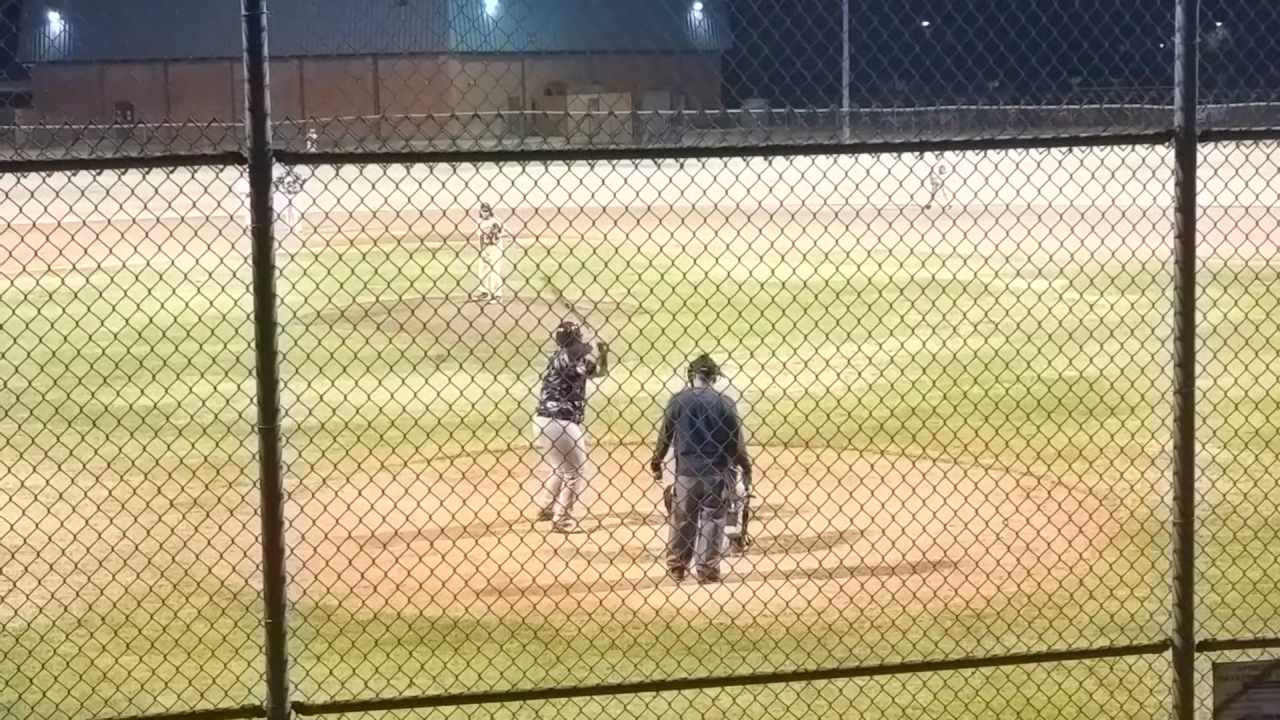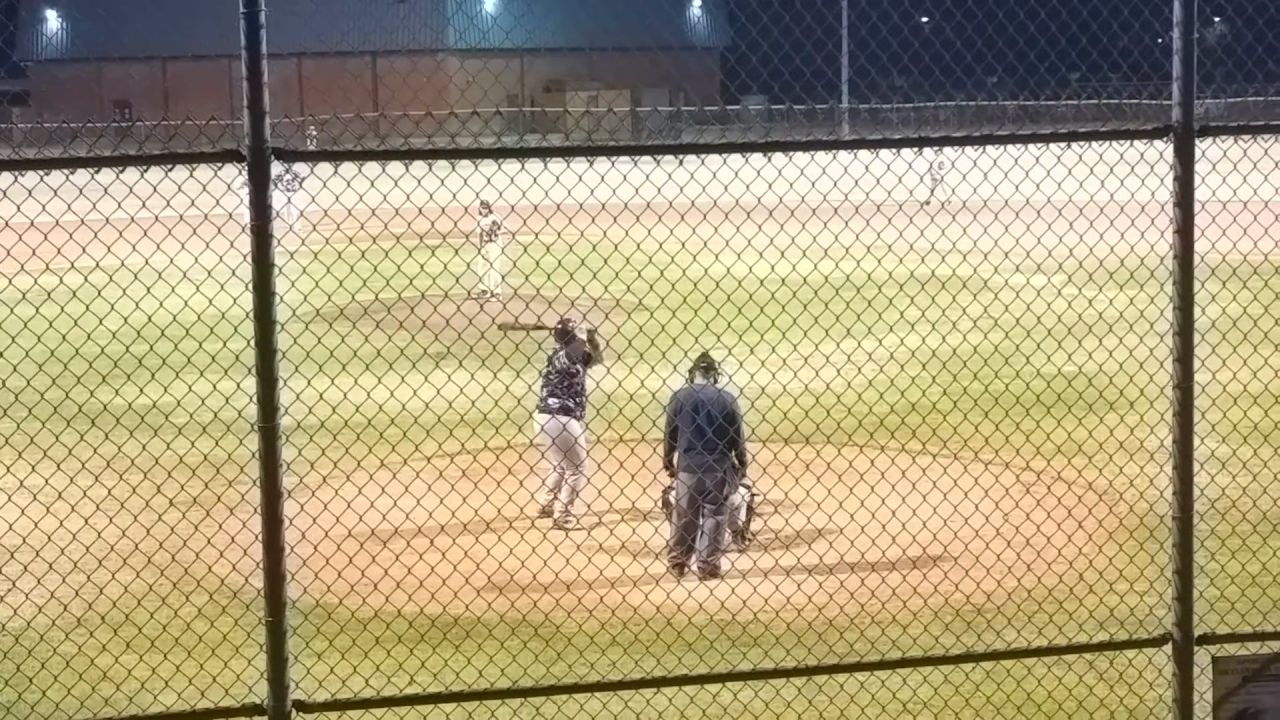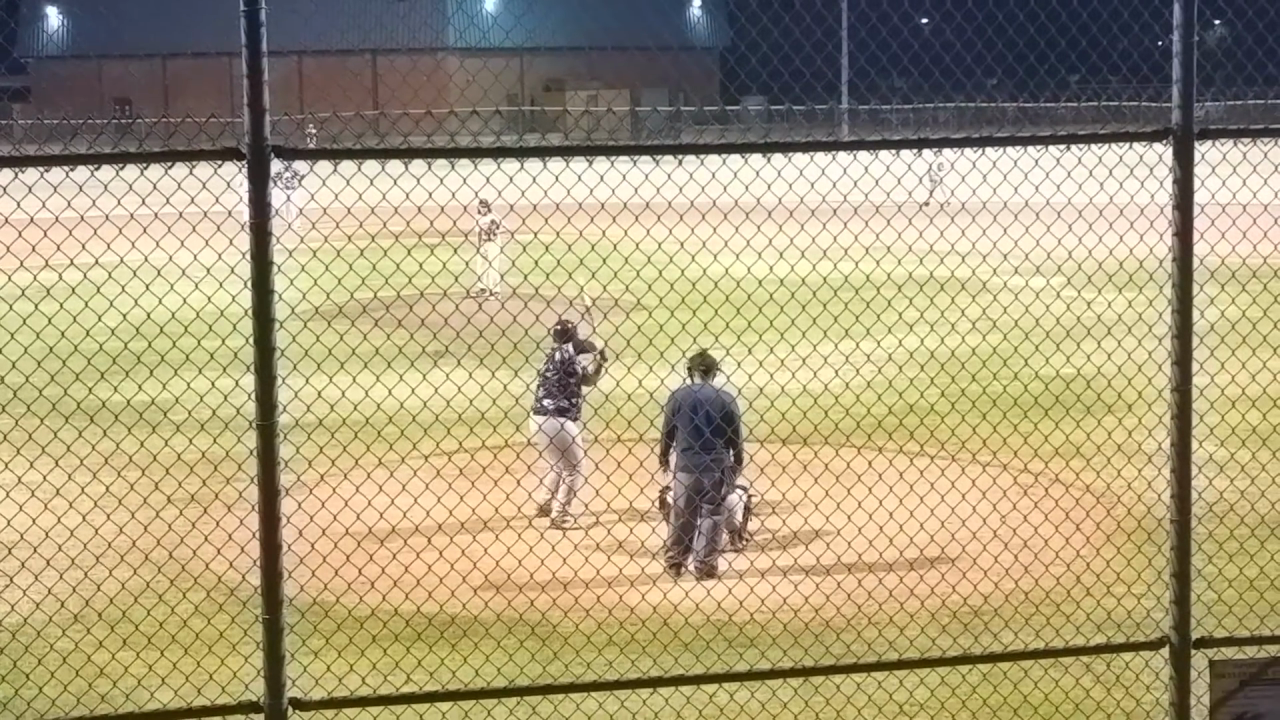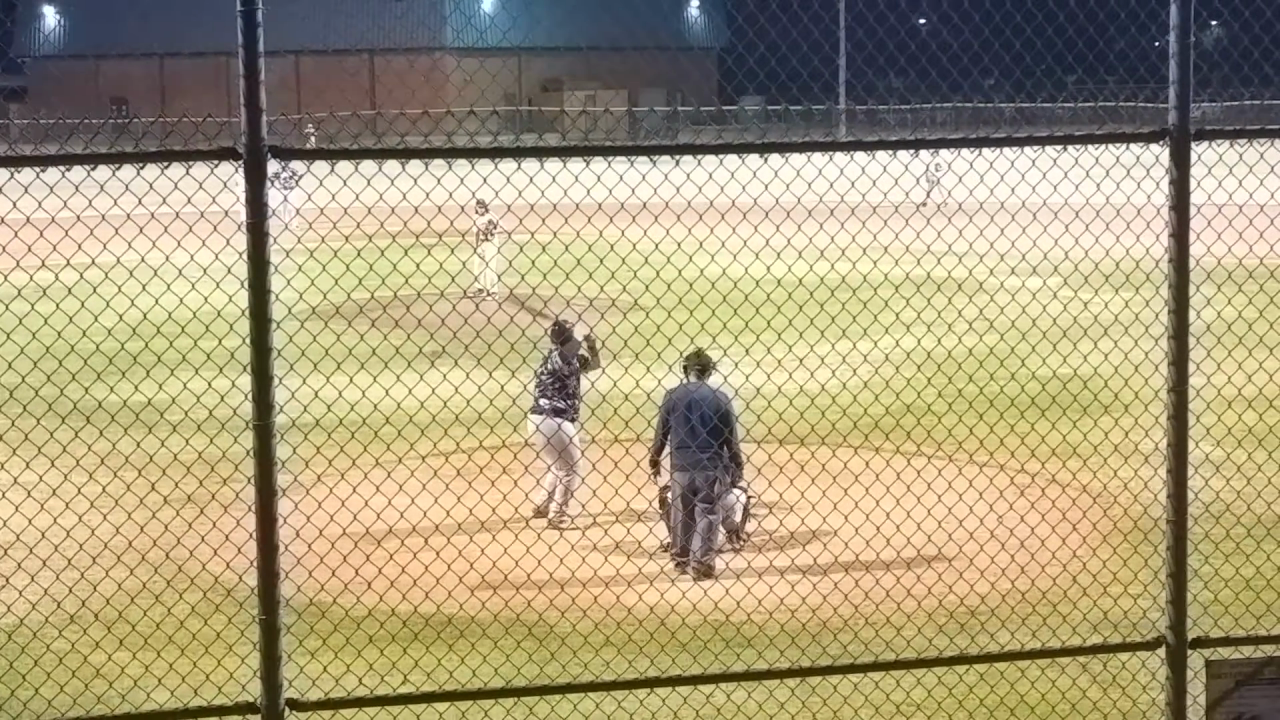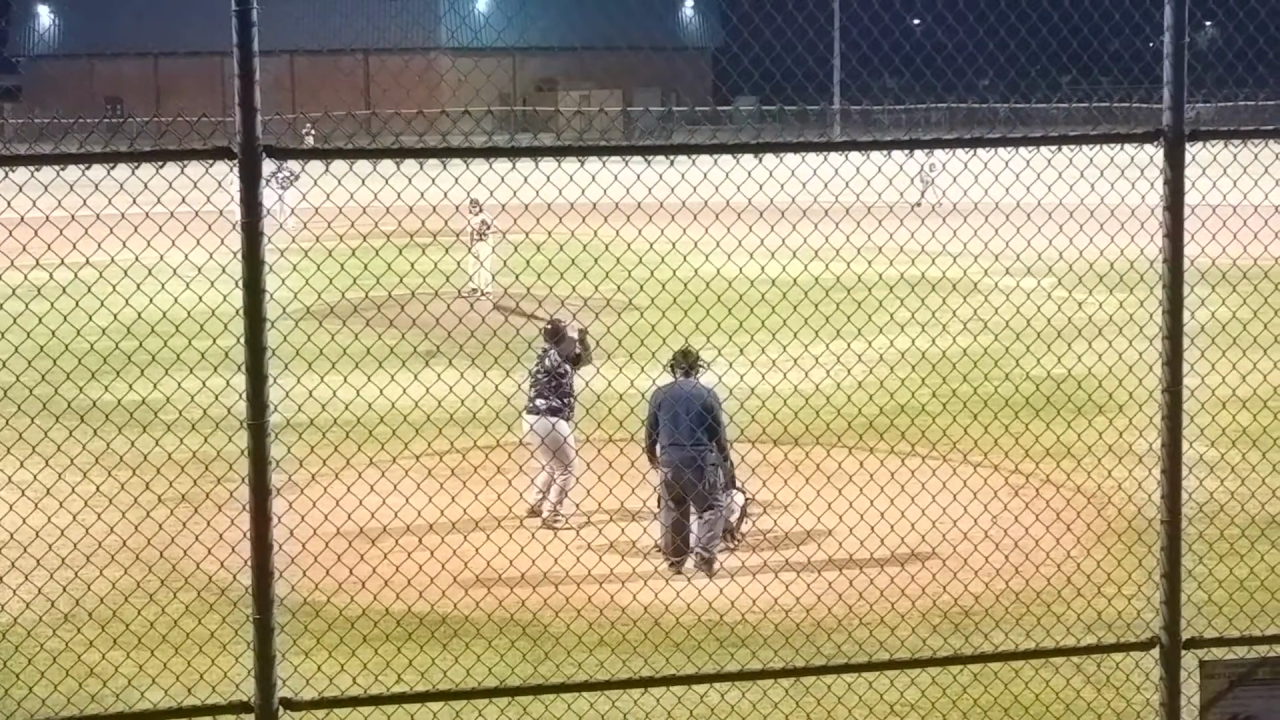
dt=0.4s
person 1, frame 1
left shoulder: (678, 400)
right shoulder: (725, 402)
left elbow: (665, 437)
right elbow: (736, 441)
left wrist: (656, 463)
right wrist: (746, 468)
left hip: (686, 470)
right hip: (717, 470)
left knee: (682, 520)
right knee: (712, 520)
left ankle: (676, 566)
right ankle: (707, 568)
person 1, frame 2
left shoulder: (679, 397)
right shoulder: (726, 398)
left elbow: (670, 436)
right elbow: (737, 438)
left wrist: (668, 463)
right wrist: (742, 464)
left hip: (688, 467)
right hip: (719, 467)
left knee: (683, 516)
right knee: (714, 517)
left ankle: (677, 563)
right ankle: (708, 565)
person 1, frame 3
left shoulder: (678, 397)
right shoulder: (725, 398)
left elbow: (667, 435)
right elbow: (736, 437)
left wrist: (664, 458)
right wrist: (738, 462)
left hip: (686, 466)
right hip: (717, 467)
left knee: (681, 516)
right knee: (712, 517)
left ankle: (674, 563)
right ankle: (705, 565)
person 1, frame 4
left shoulder: (673, 396)
right shoulder: (720, 399)
left elbow: (661, 434)
right elbow: (731, 438)
left wrist: (654, 460)
right wrist: (738, 465)
left hip: (681, 465)
right hip: (712, 466)
left knee: (680, 516)
right knee: (708, 516)
left ankle: (681, 560)
right ankle: (701, 565)
person 1, frame 5
left shoulder: (660, 394)
right shoulder: (708, 395)
left elbow: (651, 432)
right elbow: (719, 434)
left wrist: (652, 456)
right wrist: (726, 461)
left hip: (670, 462)
right hip: (702, 462)
left knee: (672, 513)
right knee: (712, 509)
left ankle: (675, 560)
right ankle: (704, 557)
person 2, frame 1
left shoulder: (579, 361)
right shoulder: (560, 359)
left elbow: (599, 371)
right elbow: (576, 352)
left wrist: (603, 354)
right wrist: (587, 346)
left hip: (551, 422)
right hip: (557, 423)
left knee: (559, 468)
right knee: (576, 471)
left ankle: (546, 508)
right ankle: (563, 519)
person 2, frame 2
left shoulder: (574, 355)
right shoulder: (560, 357)
left elbow: (597, 358)
right elbow: (573, 354)
left wrist: (592, 339)
right wrist: (580, 337)
left hip: (550, 419)
right hip: (560, 420)
left knee: (560, 465)
right knee: (576, 468)
left ankle: (546, 506)
right ankle: (563, 516)
person 2, frame 3
left shoulder: (569, 360)
right shoulder: (559, 355)
left elbow: (589, 381)
right elbow: (581, 346)
left wrist: (599, 362)
right wrist: (595, 349)
left hip: (547, 420)
right hip: (554, 421)
left knee: (559, 465)
right knee: (574, 468)
left ankle: (545, 504)
right ankle: (561, 515)
person 2, frame 4
left shoulder: (572, 359)
right shoulder: (554, 359)
left elbow: (594, 365)
right elbow: (567, 354)
left wrist: (591, 346)
right wrist: (579, 340)
left hip: (556, 421)
right hip: (552, 421)
left knee: (558, 466)
right knee: (570, 469)
left ankle: (543, 507)
right ankle: (558, 516)
person 2, frame 5
left shoulder: (561, 355)
right shoulder: (548, 356)
left elbow: (586, 359)
right elbow: (566, 352)
left wrist: (582, 338)
right wrist: (571, 336)
left hip: (541, 421)
right hip: (548, 421)
left knee: (551, 465)
right knee: (566, 468)
left ankle: (536, 506)
right ankle: (552, 515)
